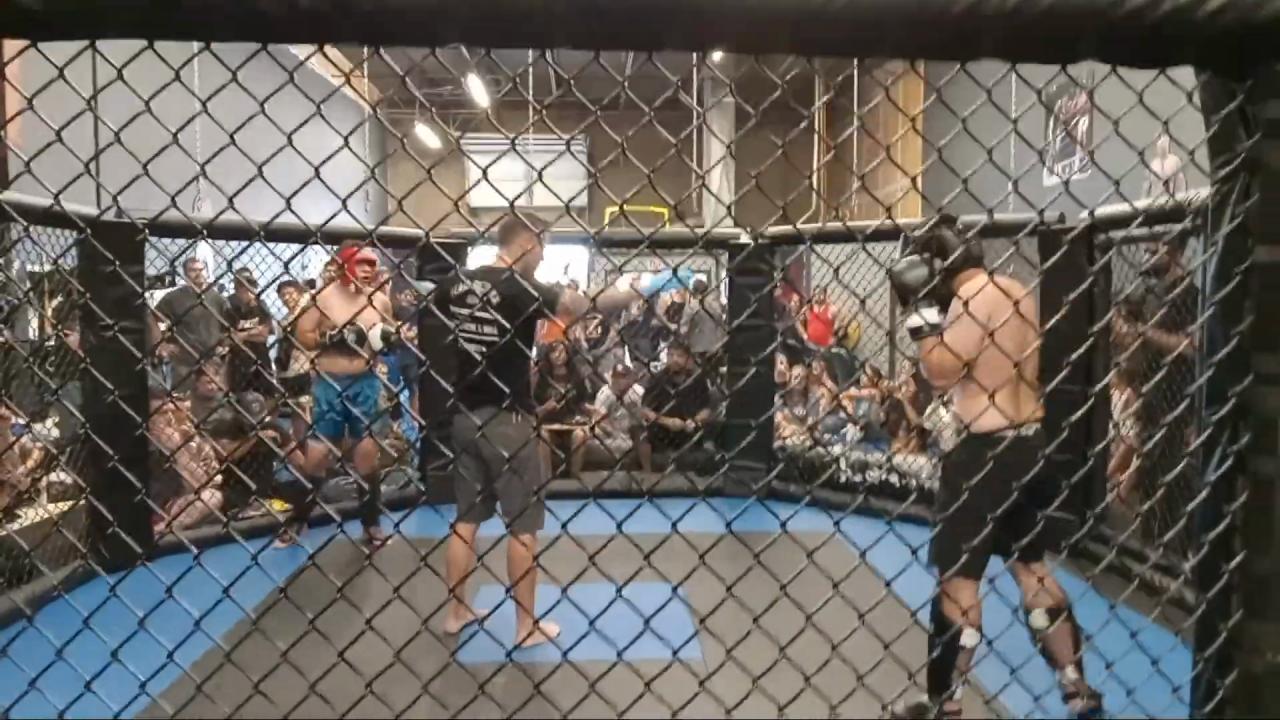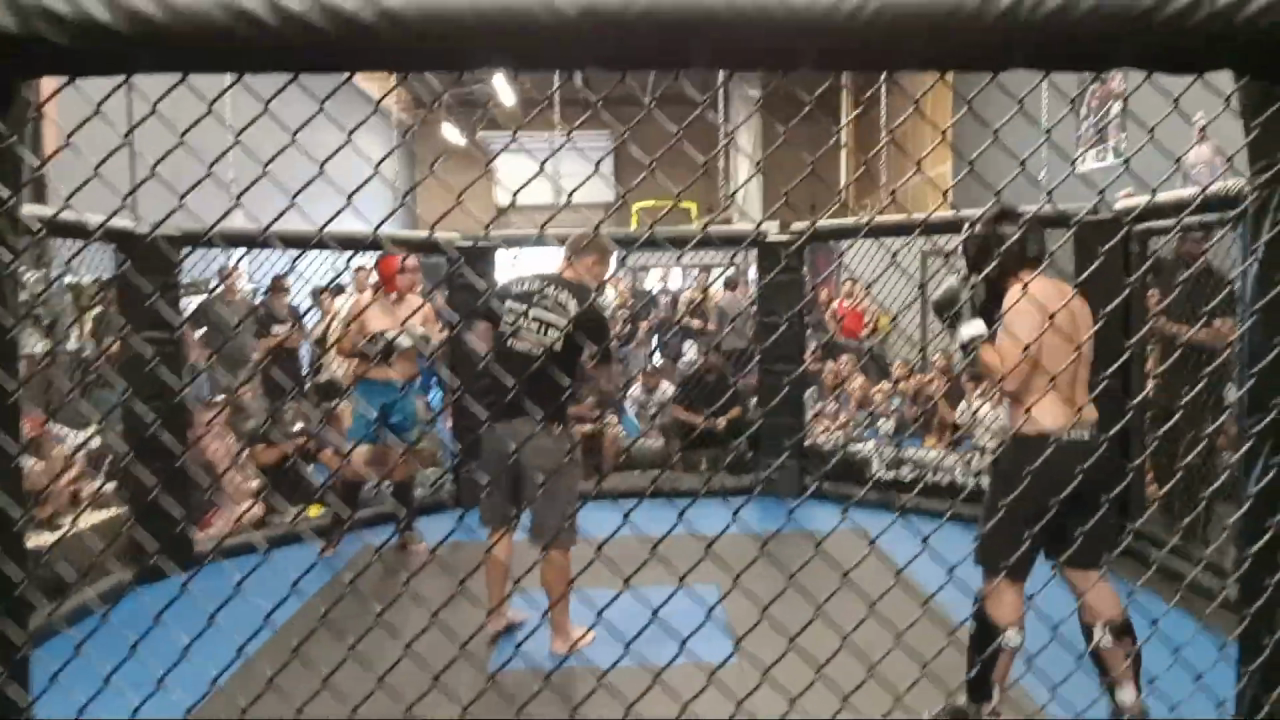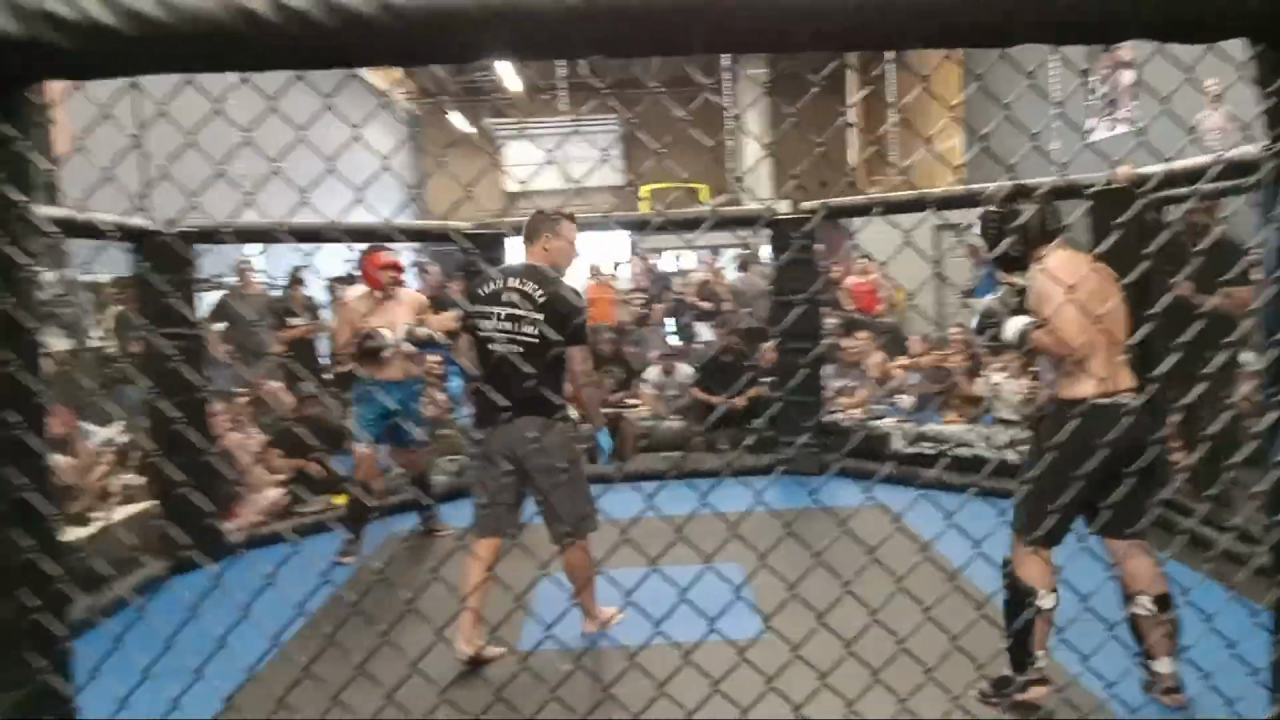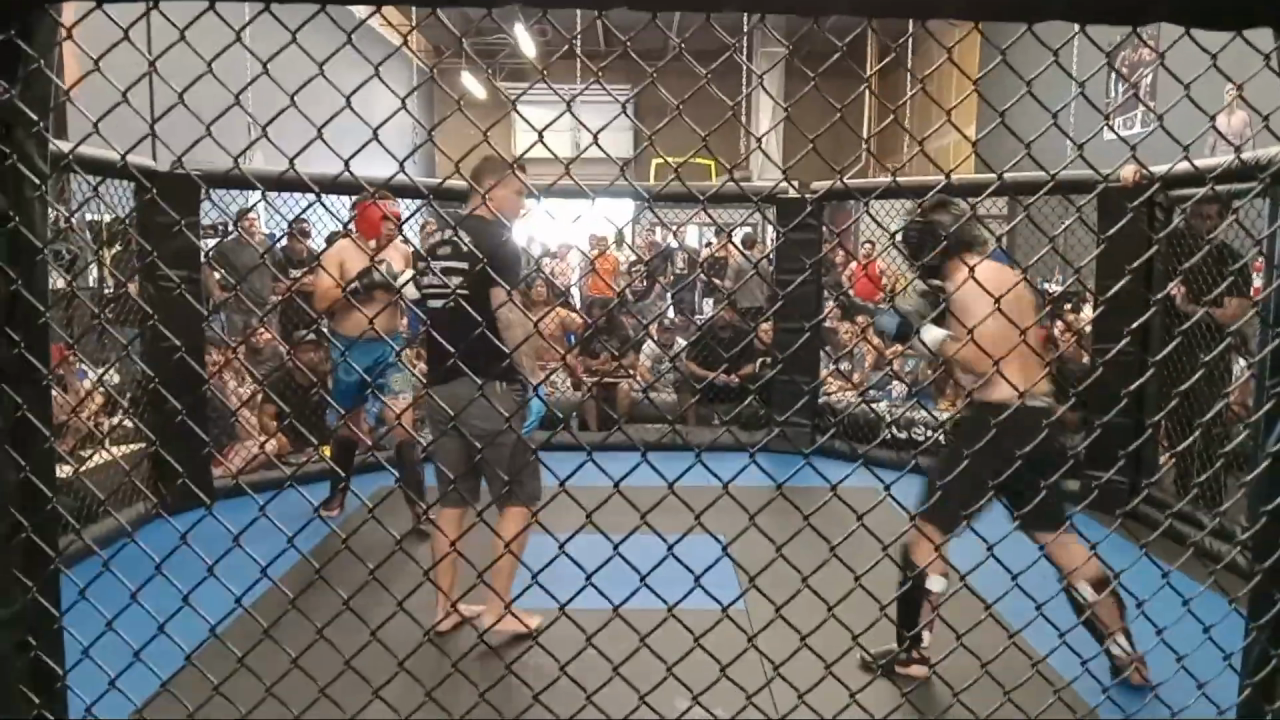
dt=0.4s
person 1, frame 1
left shoulder: (975, 297)
right shoulder: (1018, 292)
left elbow: (941, 374)
left wrist: (921, 311)
right wrist: (932, 309)
left hip: (988, 450)
right hip: (1027, 442)
left knee: (958, 576)
right knee: (1031, 565)
person 1, frame 2
left shoulder: (1024, 295)
right shoulder: (1071, 295)
left elbow: (1009, 379)
left wrist: (967, 326)
right wrist: (990, 321)
left hip: (1041, 452)
right hip: (1087, 448)
left knee: (1003, 579)
right knee: (1088, 574)
person 1, frame 3
left shoulder: (1047, 268)
right shoulder: (1090, 267)
left elbow: (1069, 345)
right elbow: (1089, 339)
left wrist: (1014, 326)
right wrist: (1024, 320)
left hip: (1081, 419)
right hip: (1126, 414)
left knee: (1030, 543)
right knee: (1127, 543)
left ankle: (1030, 676)
right ankle: (1166, 675)
person 1, frame 4
left shoulder: (967, 279)
right shoulder: (1005, 275)
left elbow: (987, 358)
left wrist: (931, 334)
right wrist: (944, 333)
left hip: (996, 423)
right hip: (1040, 417)
left knee: (927, 531)
right knee: (1056, 537)
left ankle: (912, 653)
right ankle: (1126, 655)
person 2, frame 1
left shoulder: (457, 283)
right shoulder: (520, 288)
right elbow: (581, 305)
right wrist: (641, 288)
left hip: (466, 414)
right hip: (507, 418)
left knee: (466, 518)
right knee: (523, 524)
left ankle: (456, 611)
right ankle: (527, 625)
person 2, frame 2
left shoulder: (512, 289)
right shoulder: (589, 310)
left elbow: (477, 342)
left hip: (496, 422)
right hip: (544, 429)
left knee: (499, 522)
right knee: (555, 537)
left ankle: (497, 612)
right ankle: (562, 633)
person 2, frame 3
left shoulder: (484, 286)
right shoulder: (560, 295)
left elbow: (466, 354)
right elbow: (579, 369)
right wrist: (600, 421)
left hip: (493, 425)
right hip: (544, 426)
left knee: (489, 531)
right knee: (574, 527)
left ankle: (467, 634)
right ankle: (591, 615)
person 2, frame 4
left shoulder: (435, 243)
right shoulder: (494, 240)
right elbow: (510, 316)
right wrist: (536, 384)
left hip: (441, 386)
right hip: (490, 387)
left knee: (452, 497)
right knee: (517, 494)
left ankle: (446, 606)
right ankle: (498, 609)
person 3, frame 1
left shoulder: (1186, 293)
right shoulder: (1149, 291)
left elbow: (1191, 345)
right elbow: (1125, 327)
left wrist: (1142, 333)
left hip: (1173, 396)
right hip: (1152, 392)
left knee: (1153, 469)
right knee: (1171, 470)
left ankle: (1158, 542)
right ankle: (1179, 537)
person 3, frame 2
left shoulder: (1217, 284)
right shoulder: (1165, 273)
left elbow: (1224, 338)
left wrist: (1175, 329)
left hip: (1201, 388)
right hip: (1166, 382)
left knee: (1192, 466)
right knee: (1160, 458)
left ankle: (1192, 539)
right ankle: (1176, 531)
person 3, frame 3
left shoulder: (1230, 251)
right shoulder: (1172, 243)
left elbow: (1243, 302)
left wrist: (1199, 298)
left hip: (1215, 355)
right hip: (1178, 351)
left knee: (1212, 430)
right knee: (1187, 429)
left ankle: (1218, 503)
right ankle: (1200, 497)
person 3, frame 4
left shoulder: (1232, 261)
right shoulder: (1176, 242)
left elbow: (1233, 316)
right elbow: (1157, 204)
left wrist: (1189, 307)
right wrist: (1137, 175)
left hip: (1208, 363)
right hip: (1170, 355)
left knee: (1209, 436)
right knee: (1175, 431)
left ankle: (1210, 504)
right ankle: (1183, 499)
person 4, frame 1
left shoulder: (381, 300)
right shoulder: (323, 297)
left elbow: (389, 338)
right elbow: (302, 337)
left wrist: (388, 339)
right wrist: (331, 338)
left hip: (366, 383)
right hip: (329, 383)
left knee: (367, 453)
right knee: (316, 455)
left ankle: (371, 524)
right ankle: (297, 520)
person 4, frame 2
left shoulder: (421, 307)
right shoulder: (363, 306)
left elbow: (434, 347)
right elbow: (342, 346)
left wrist: (424, 342)
right wrist: (366, 348)
left hip: (405, 392)
right hip: (368, 390)
left knee: (404, 462)
right knee: (357, 460)
left ankle: (406, 529)
person 4, frame 3
left shoulder: (414, 299)
right shoulder: (351, 305)
left elbow: (437, 332)
right elbow: (340, 349)
left wrist: (424, 336)
right wrist: (360, 346)
left hip: (407, 388)
right hip: (369, 390)
left knee: (417, 459)
right knee: (364, 464)
left ankle: (429, 515)
right ankle: (353, 537)
person 4, frame 4
left shoulder: (401, 250)
right shoulder: (338, 252)
left elbow: (409, 287)
right elbow: (320, 302)
left wrist: (411, 285)
right wrist: (359, 284)
left hip: (390, 346)
right hip: (349, 348)
left knee: (403, 422)
right knee: (348, 424)
left ankle: (419, 507)
right ankle: (338, 491)
